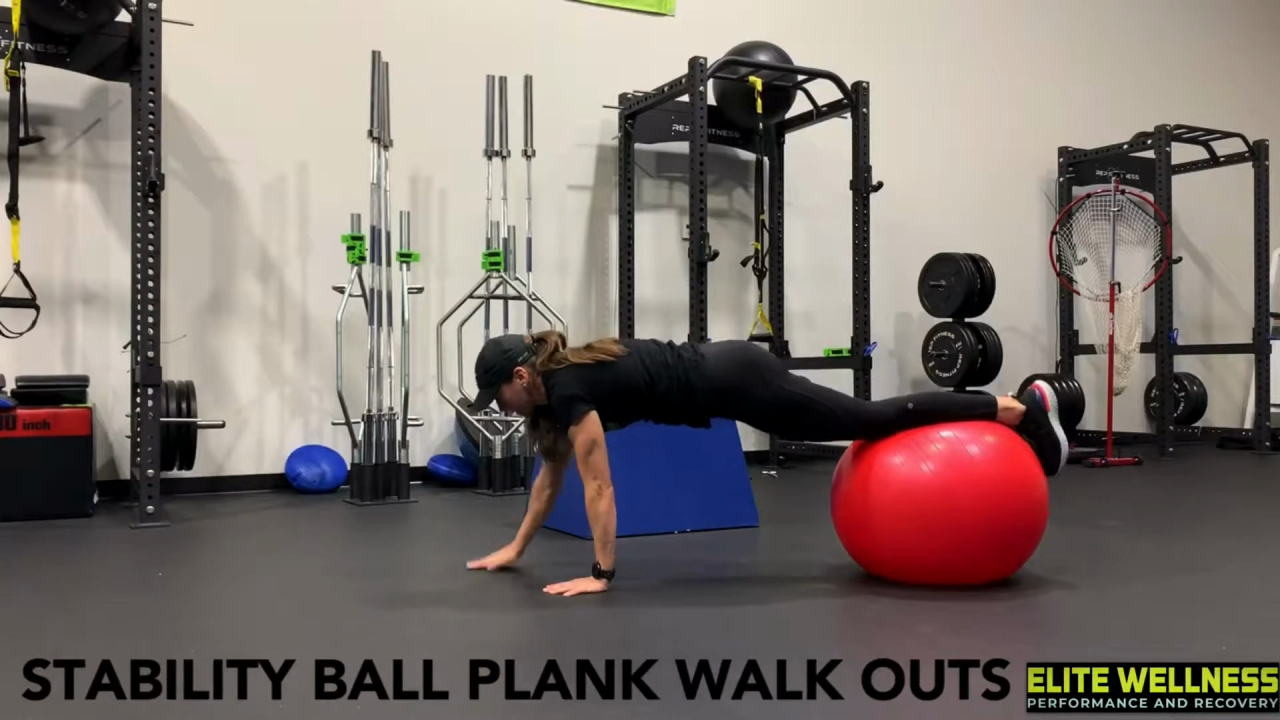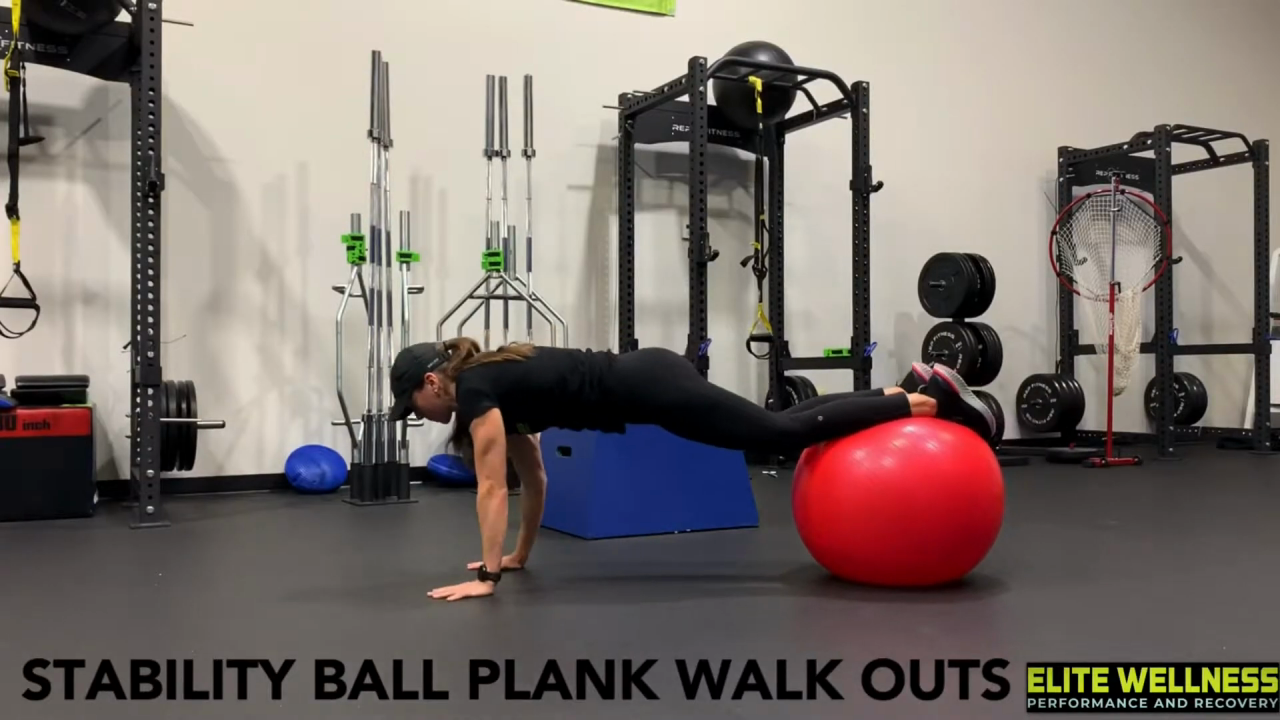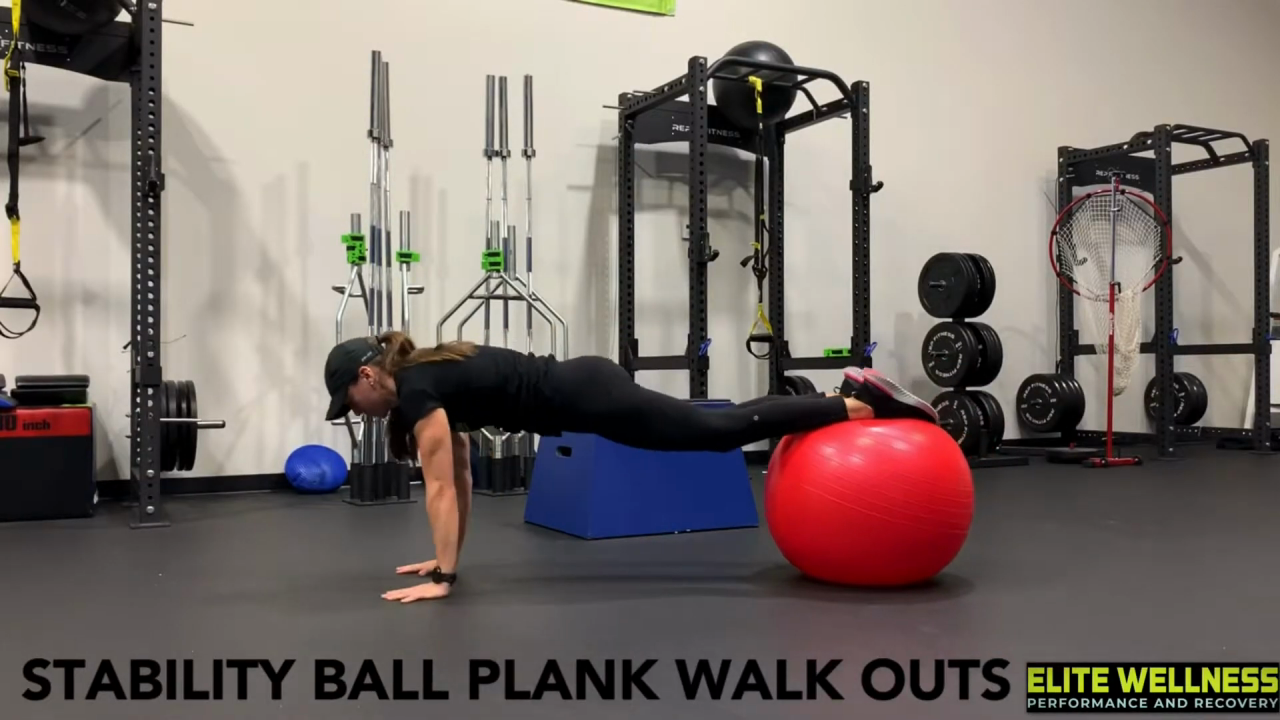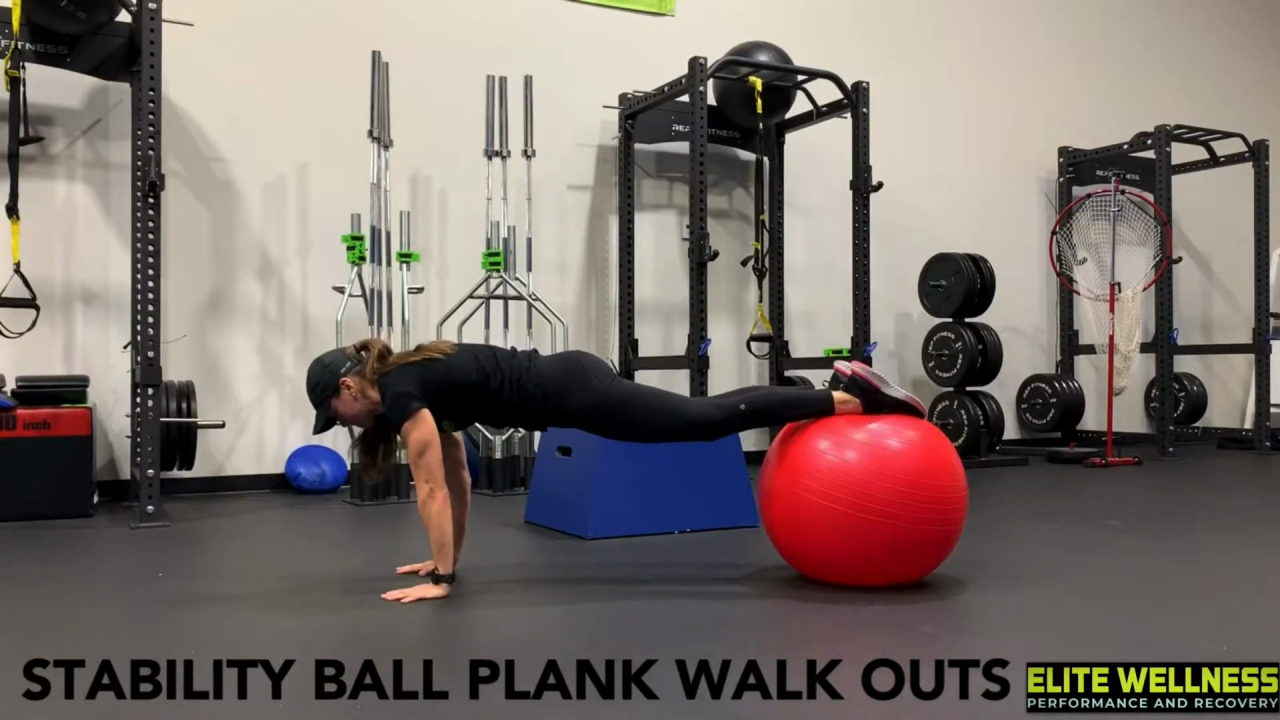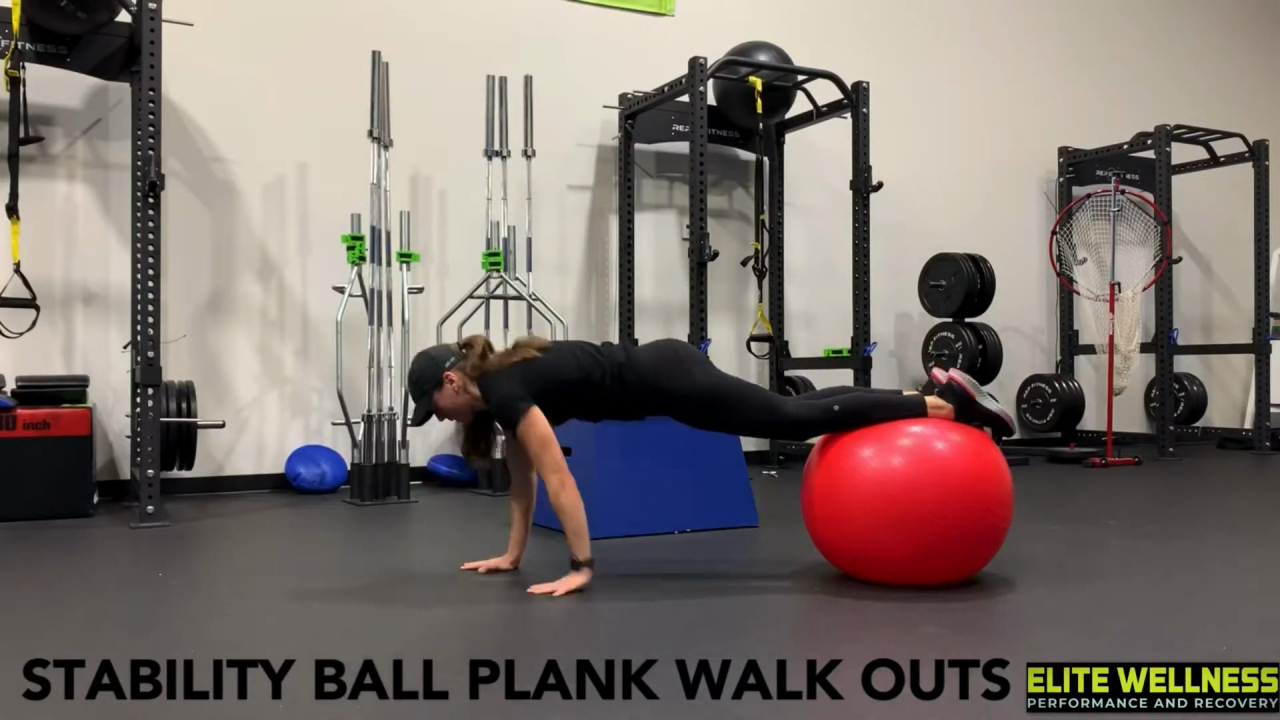
dt=1s
person 1, frame 1
left shoulder: (566, 390)
right shoulder: (565, 376)
left elbow: (597, 488)
right elbow: (552, 472)
left wrist: (601, 573)
right wrist: (514, 546)
left hip: (735, 383)
right hip: (727, 366)
left knee: (873, 420)
right knee: (868, 420)
left ankle: (1021, 409)
right ankle: (1014, 406)
person 1, frame 2
left shoulder: (474, 388)
right shoulder: (497, 385)
left elbow: (491, 489)
right elbow: (534, 477)
left wrist: (486, 575)
right wrist: (521, 554)
left hip: (648, 387)
right hip: (649, 378)
left knee: (789, 433)
right knee: (783, 425)
left ankle: (933, 400)
right ankle: (904, 389)
person 1, frame 3
left shoulder: (416, 388)
right shoulder: (432, 380)
left elbow: (441, 487)
right elbow: (460, 476)
left wrist: (443, 577)
right wrist: (442, 558)
left hip: (587, 397)
right hip: (585, 386)
left knee: (725, 431)
right knee: (722, 424)
left ankle: (866, 404)
right ankle: (845, 393)
person 1, frame 4
left shoulder: (399, 391)
right shoulder: (419, 384)
left elbow: (432, 489)
right elbow: (459, 480)
left wrist: (440, 578)
right wrist: (448, 558)
left hip: (571, 392)
right hip: (570, 381)
left knee: (711, 420)
right knee: (707, 415)
left ankle: (852, 398)
right ankle: (840, 389)
person 1, frame 5
left shoulder: (502, 389)
right shoulder: (507, 386)
left elbow: (559, 478)
right elbow: (523, 479)
left wrist: (582, 566)
right wrist: (514, 555)
left hip: (666, 378)
right hip: (660, 373)
left knee: (797, 419)
right knee: (795, 412)
left ankle: (944, 403)
right ankle: (922, 393)
